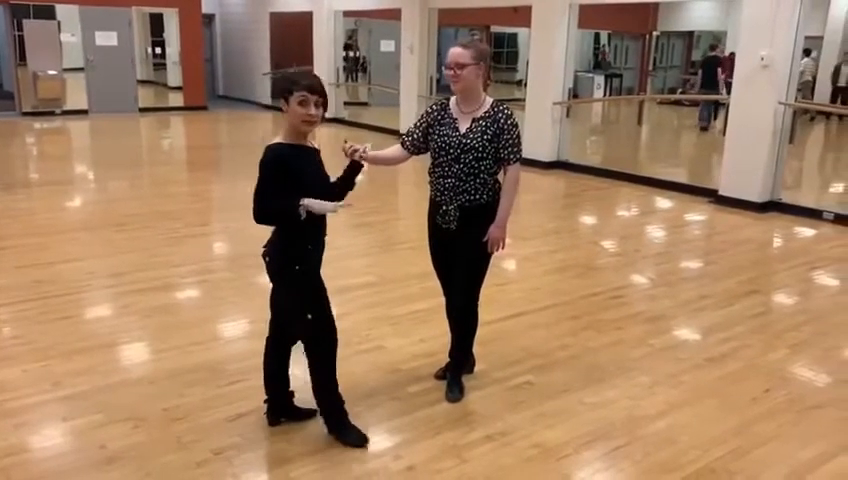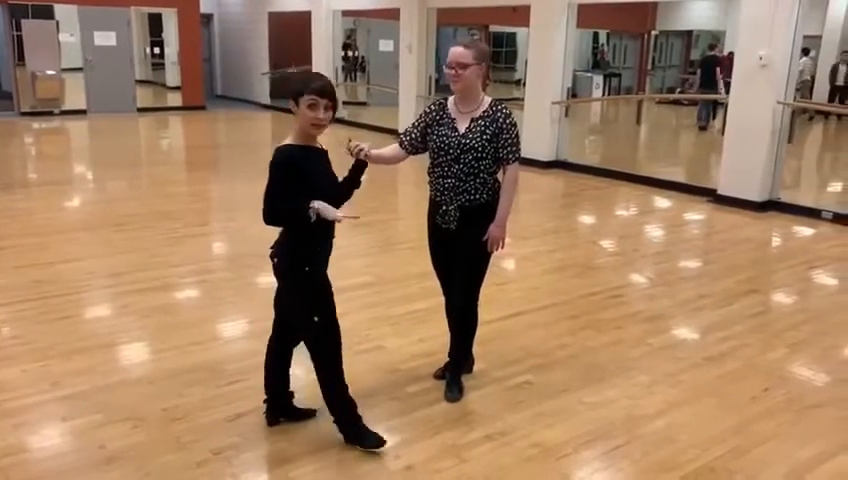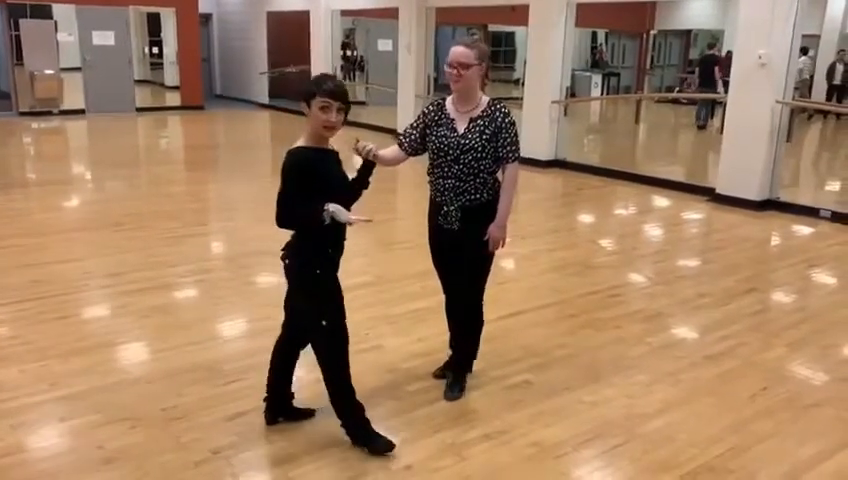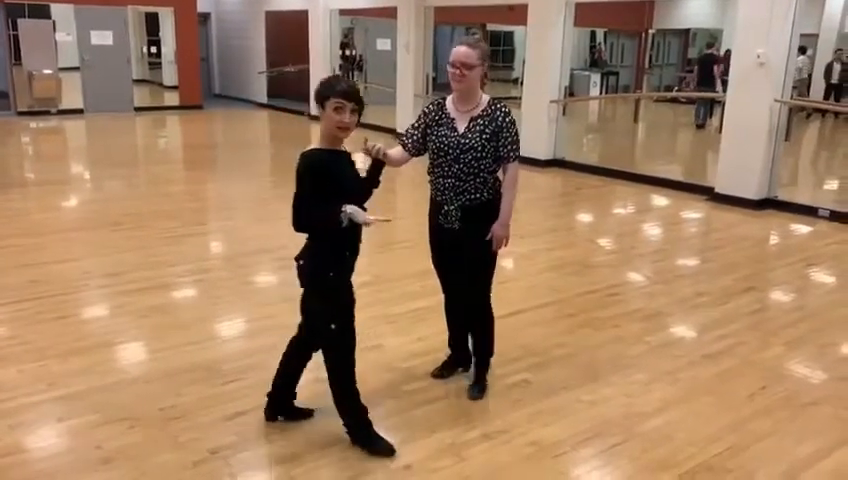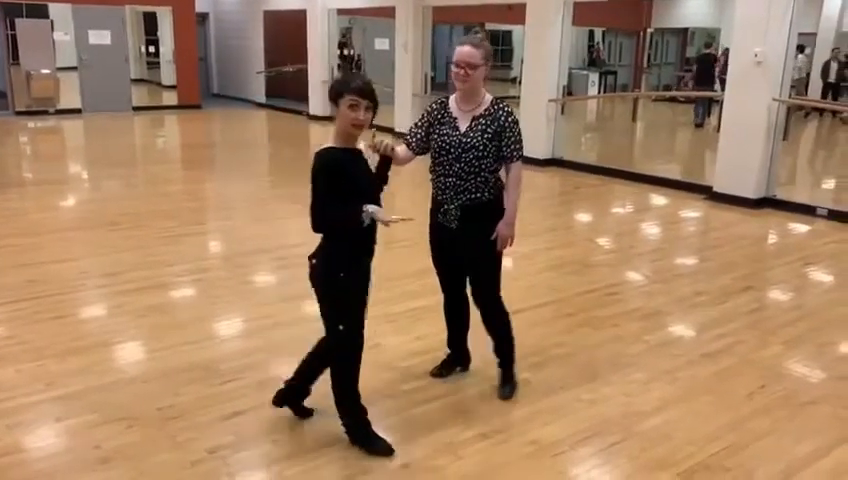
dt=0.1s
person 1, frame 1
left shoulder: (311, 152)
right shoulder: (276, 155)
left elbow: (325, 197)
right elbow: (262, 211)
left wrist: (353, 168)
right wrist: (303, 206)
left hip: (304, 255)
right hip: (290, 258)
left knee: (284, 330)
right knee: (321, 335)
left ankle: (278, 404)
right ankle: (335, 417)
person 1, frame 2
left shoulder: (318, 154)
right shoulder: (286, 157)
left elbow: (333, 198)
right elbow: (272, 213)
left wrist: (359, 166)
right wrist: (311, 209)
left hip: (307, 258)
right hip: (299, 261)
left knee: (287, 331)
right knee: (325, 338)
left ankle: (278, 404)
right ankle: (349, 424)
person 1, frame 3
left shoulder: (330, 155)
right shoulder: (299, 159)
left elbow: (343, 199)
right elbow: (285, 216)
left wrist: (367, 166)
right wrist: (326, 212)
left hip: (321, 260)
right hip: (311, 263)
left knee: (296, 332)
right knee: (332, 341)
left ankle: (277, 404)
right ankle: (356, 426)
person 1, frame 4
left shoulder: (342, 156)
right shoulder: (313, 162)
left elbow: (355, 199)
right elbow: (302, 220)
left wrist: (377, 166)
right wrist: (344, 213)
left hip: (338, 263)
right hip: (322, 266)
left knee: (311, 334)
right knee: (341, 343)
left ankle: (279, 401)
right ankle: (358, 427)
person 1, frame 5
left shoulder: (356, 155)
right shoulder: (328, 160)
right elbow: (321, 220)
left wrist: (385, 162)
right wrist: (366, 214)
left hip: (356, 263)
right hip: (337, 266)
left knee: (340, 338)
right knee: (347, 345)
left ankle: (291, 392)
right ankle: (357, 428)
person 2, frame 1
left shoulder: (500, 117)
right shoulder: (437, 112)
left elbow: (511, 171)
right elbow: (403, 150)
left wrist: (501, 222)
right wrist: (367, 155)
left hip: (478, 218)
right hip: (441, 215)
left knee: (465, 295)
right knee: (450, 293)
left ankle: (457, 367)
right ankle: (464, 356)
person 2, frame 2
left shoulder: (499, 116)
right shoulder: (435, 112)
left elbow: (510, 171)
right elbow: (401, 150)
left wrist: (500, 221)
right wrist: (369, 154)
left hip: (478, 218)
right hip: (440, 216)
left knee: (465, 296)
right knee: (450, 292)
left ankle: (457, 369)
right ankle: (460, 356)
person 2, frame 3
left shoulder: (497, 115)
right shoulder: (434, 112)
left elbow: (510, 169)
right elbow: (401, 151)
left wrist: (501, 220)
right wrist: (374, 155)
left hip: (479, 218)
right hip: (441, 215)
left knee: (469, 295)
right knee: (451, 292)
left ankle: (460, 368)
right ankle: (459, 355)
person 2, frame 4
left shoulder: (498, 114)
right shoulder: (434, 112)
left elbow: (510, 169)
right elbow: (403, 154)
left wrist: (504, 219)
right wrist: (382, 154)
left hip: (481, 216)
right hip: (442, 215)
left knee: (476, 294)
right knee: (451, 291)
left ankle: (482, 367)
right ankle: (458, 354)
person 2, frame 5
left shoulder: (500, 114)
right shoulder: (437, 111)
left elbow: (514, 168)
right elbow: (407, 152)
left wrist: (509, 219)
right wrist: (389, 151)
left hip: (482, 216)
right hip: (443, 214)
left knee: (486, 294)
right knee: (451, 291)
left ankle: (506, 366)
right ankle: (457, 353)
